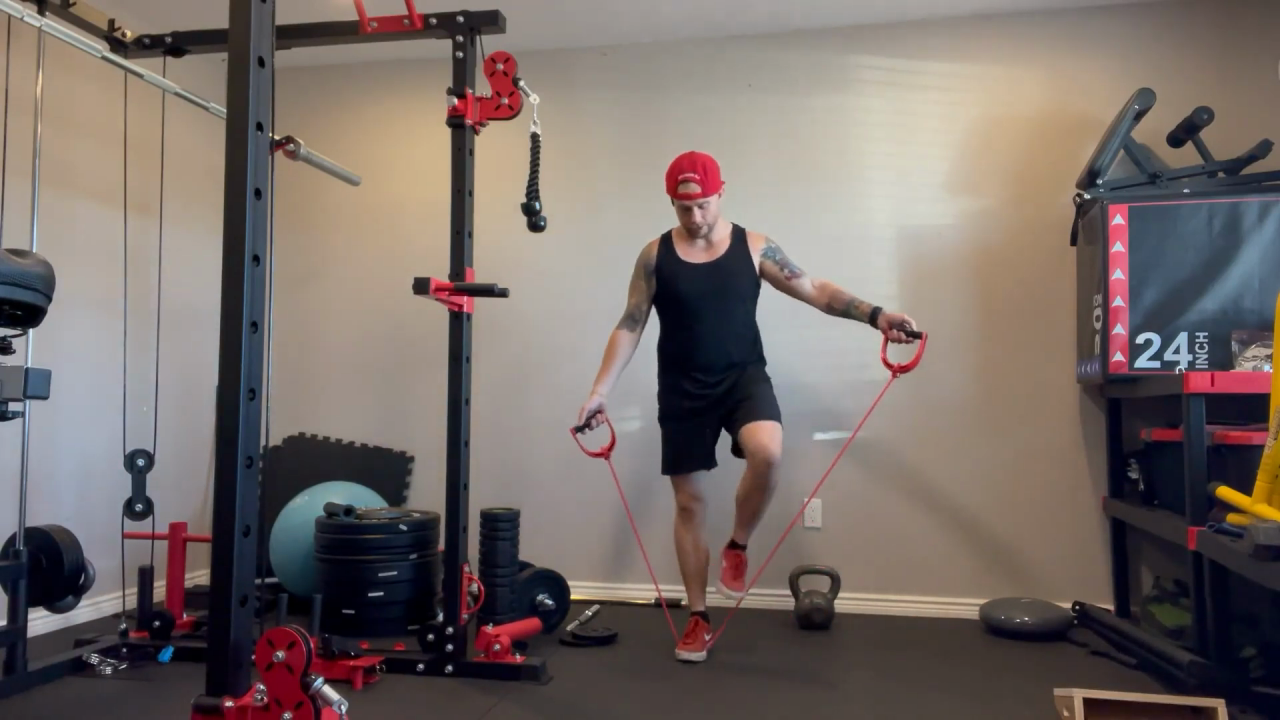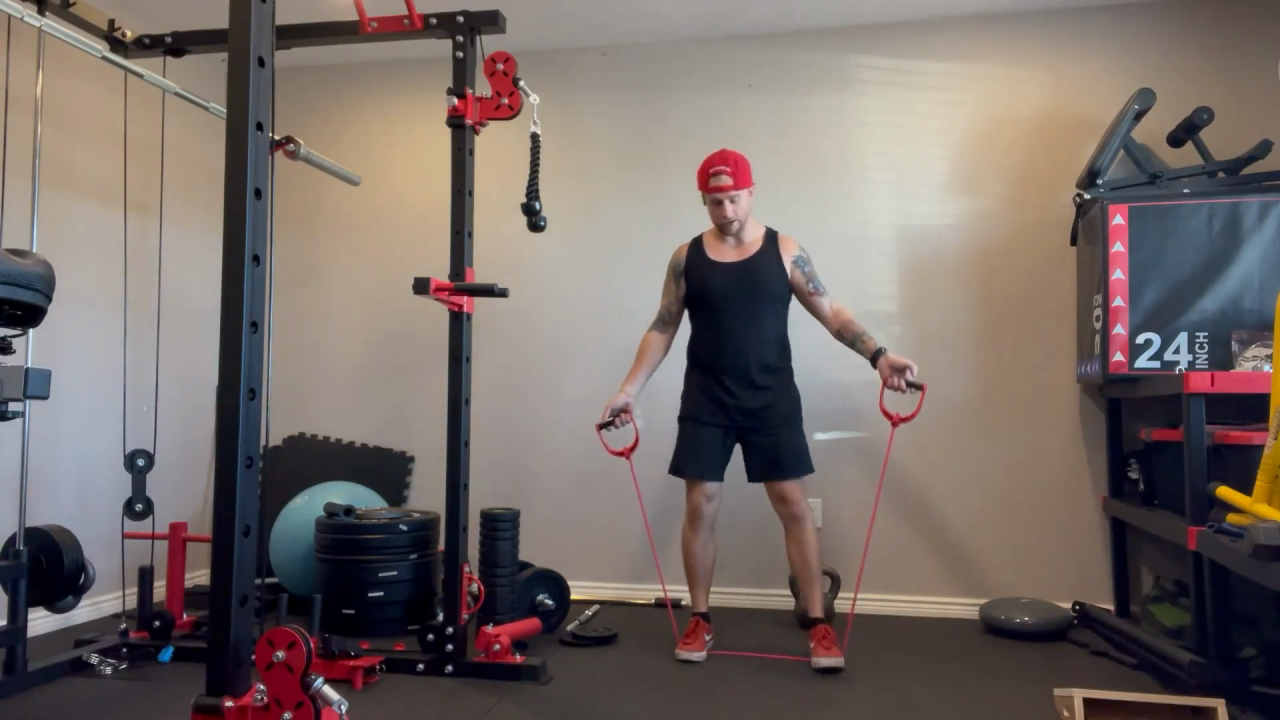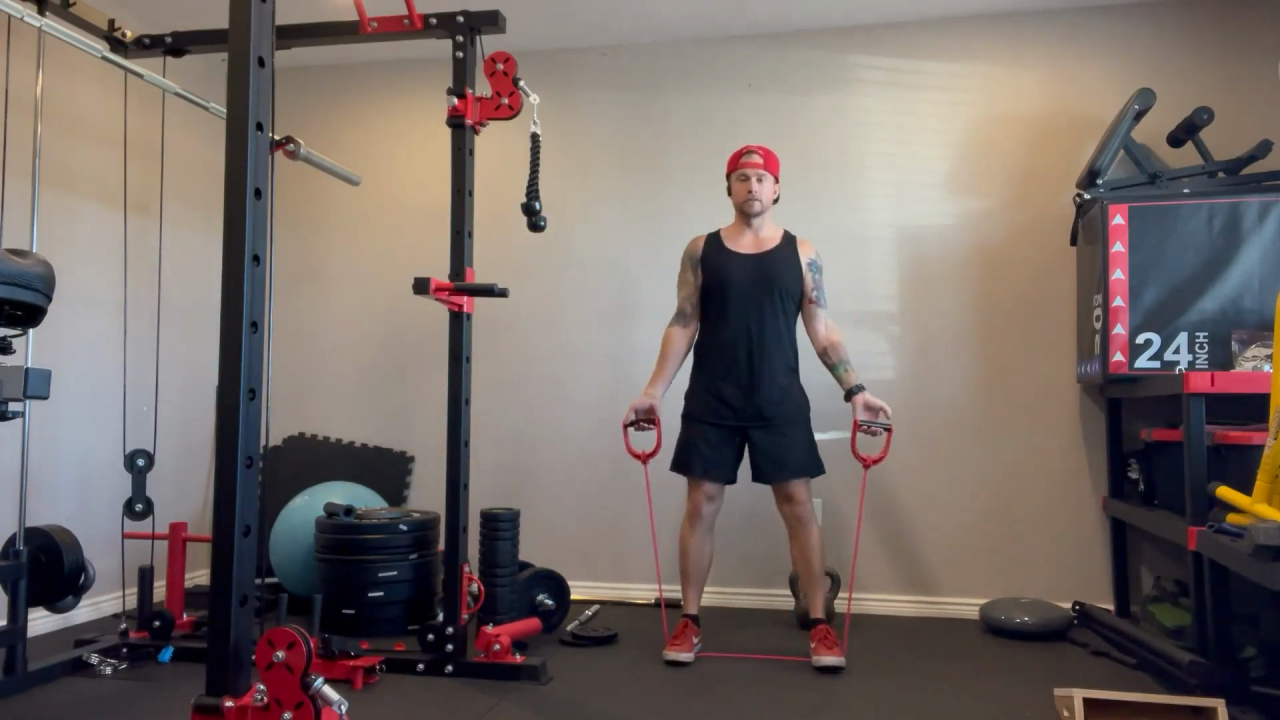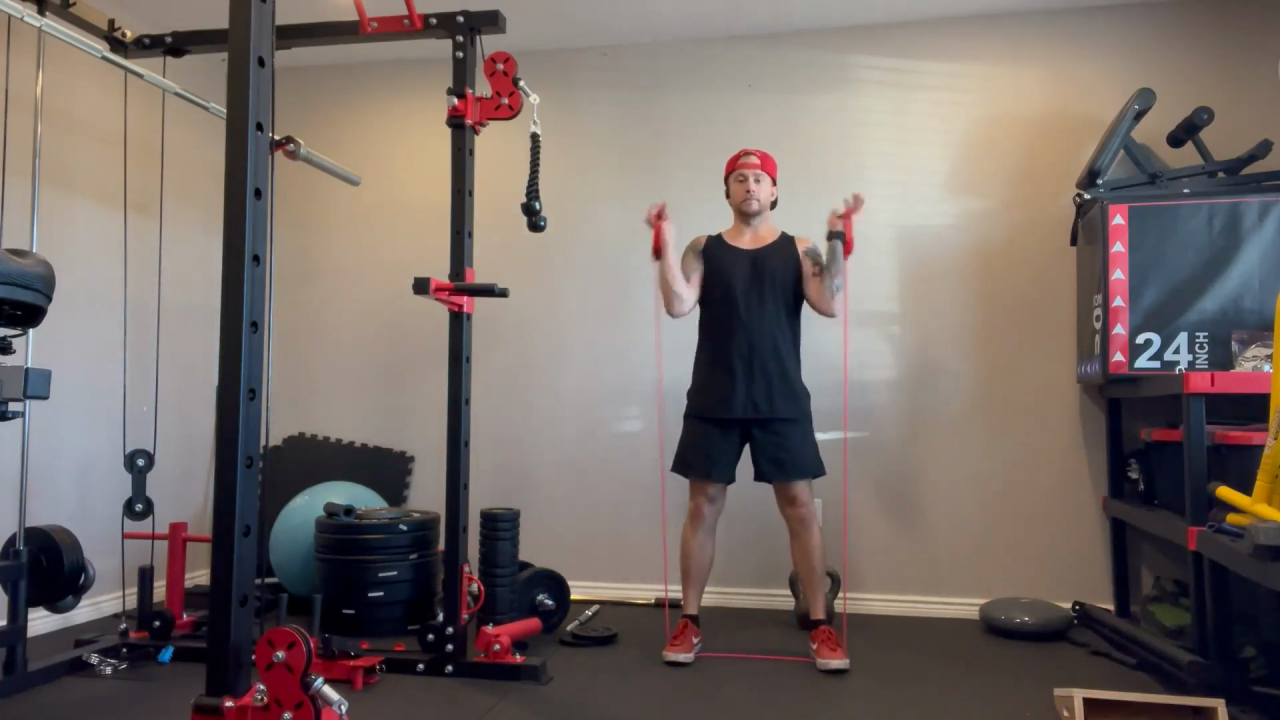
dt=0.5s
person 1, frame 1
left shoulder: (753, 246)
right shoulder: (655, 255)
left elbow: (813, 289)
right elbow: (629, 327)
left wrist: (875, 314)
right wrist: (599, 392)
left hip: (744, 377)
right hip: (683, 392)
left knee: (767, 453)
right knee: (689, 501)
left ankle: (738, 546)
right ankle: (698, 619)
person 1, frame 2
left shoulder: (785, 251)
right shoulder: (686, 257)
left elbow: (830, 311)
right elbow: (662, 328)
left wrist: (878, 355)
right wrist: (628, 390)
left hip: (772, 399)
right hip: (706, 401)
left knee: (794, 506)
right knee: (700, 506)
left ankle: (819, 625)
right ankle: (700, 620)
person 1, frame 3
left shoulder: (802, 253)
right shoulder: (701, 250)
left elbow: (821, 329)
right elbow: (683, 326)
left wrist: (854, 391)
right wrist: (653, 391)
left hip: (780, 403)
right hip: (711, 402)
left knee: (799, 507)
right knee: (701, 506)
left ankle: (819, 625)
right ankle: (689, 621)
person 1, frame 4
left shoulder: (800, 249)
right shoulder: (703, 248)
left elbow: (828, 303)
right elbow: (679, 305)
left wrist: (837, 239)
right wrist: (666, 242)
left hip: (782, 401)
right hip: (714, 400)
left knee: (799, 507)
right knee: (703, 506)
left ankle: (821, 626)
right ankle: (689, 621)
